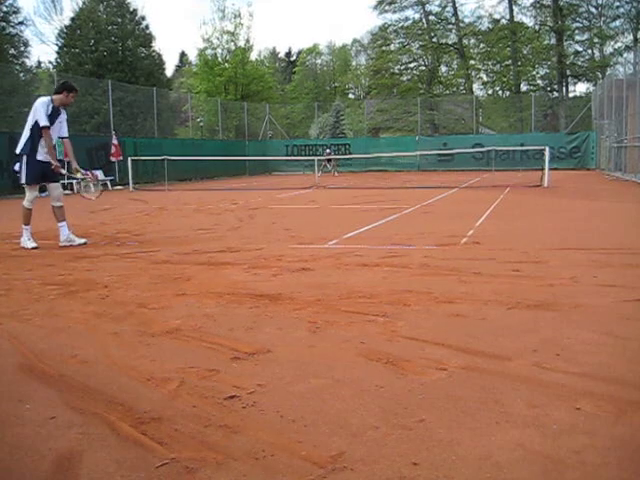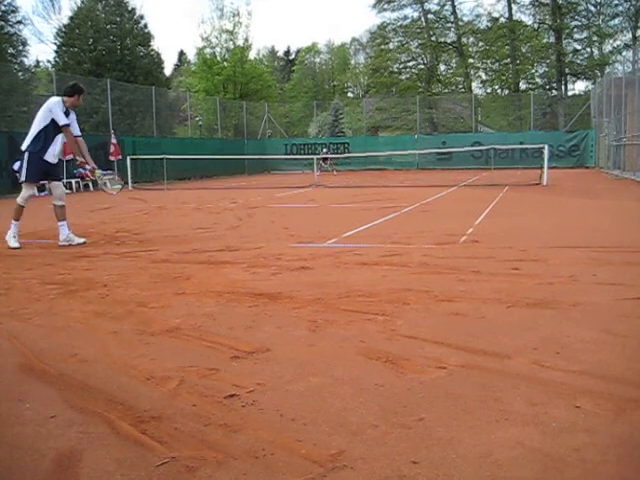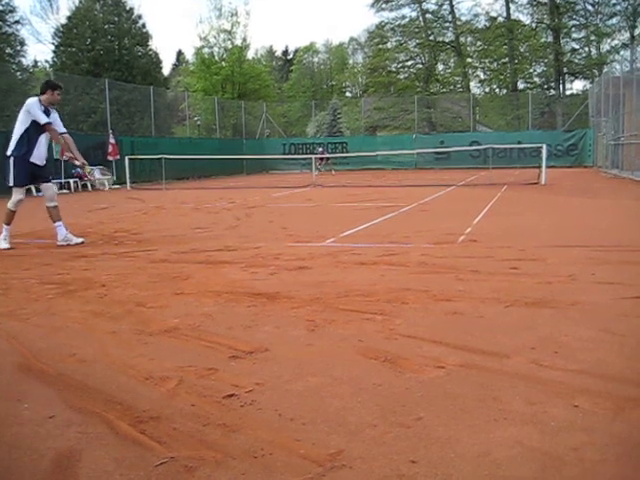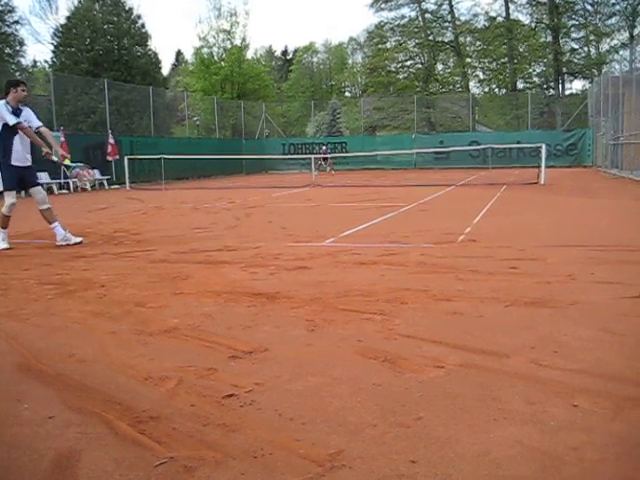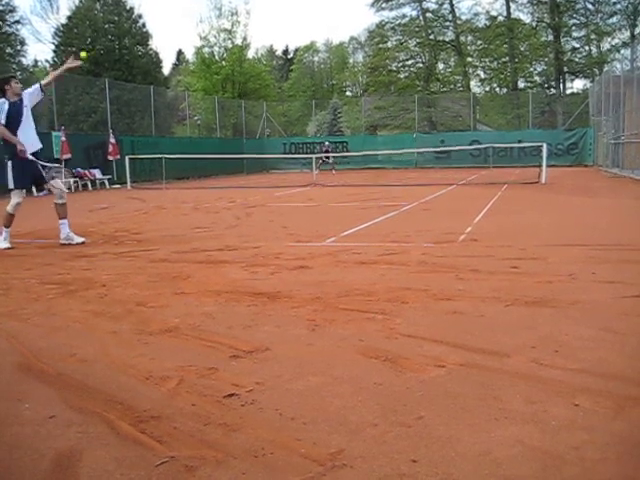
dt=0.4s
person 1, frame 1
left shoulder: (62, 113)
right shoulder: (42, 103)
left elbow: (65, 139)
right elbow: (45, 132)
left wrist: (73, 162)
right wrist: (53, 158)
left hip: (48, 158)
right hip: (31, 155)
left knee: (57, 194)
right knee: (31, 195)
left ankle: (65, 236)
right ankle: (26, 236)
person 1, frame 2
left shoulder: (71, 114)
right shoulder: (54, 103)
left elbow: (78, 138)
right elbow: (67, 132)
left wrist: (90, 161)
right wrist: (78, 156)
left hip: (52, 157)
right hip: (34, 153)
left knee: (59, 193)
right knee: (27, 193)
left ankle: (65, 235)
right ankle: (13, 232)
person 1, frame 3
left shoulder: (53, 113)
right shoulder: (32, 103)
left elbow: (65, 135)
right elbow: (50, 130)
left wrist: (79, 157)
right wrist: (67, 151)
left hip: (39, 159)
right hip: (20, 157)
left knee: (51, 194)
right knee: (18, 197)
left ankle: (62, 235)
person 1, frame 4
left shoulder: (26, 111)
left elbow: (42, 129)
right elbow: (23, 129)
left wrist: (58, 149)
right wrist: (43, 147)
left hip: (25, 162)
left knee: (41, 197)
left ankle: (61, 235)
person 1, frame 5
left shoulder: (25, 97)
left elbow: (46, 81)
left wrist: (65, 67)
right wrist: (17, 142)
left hip: (35, 154)
right hip: (17, 158)
left knee: (59, 190)
right knee: (17, 200)
left ankle: (65, 234)
